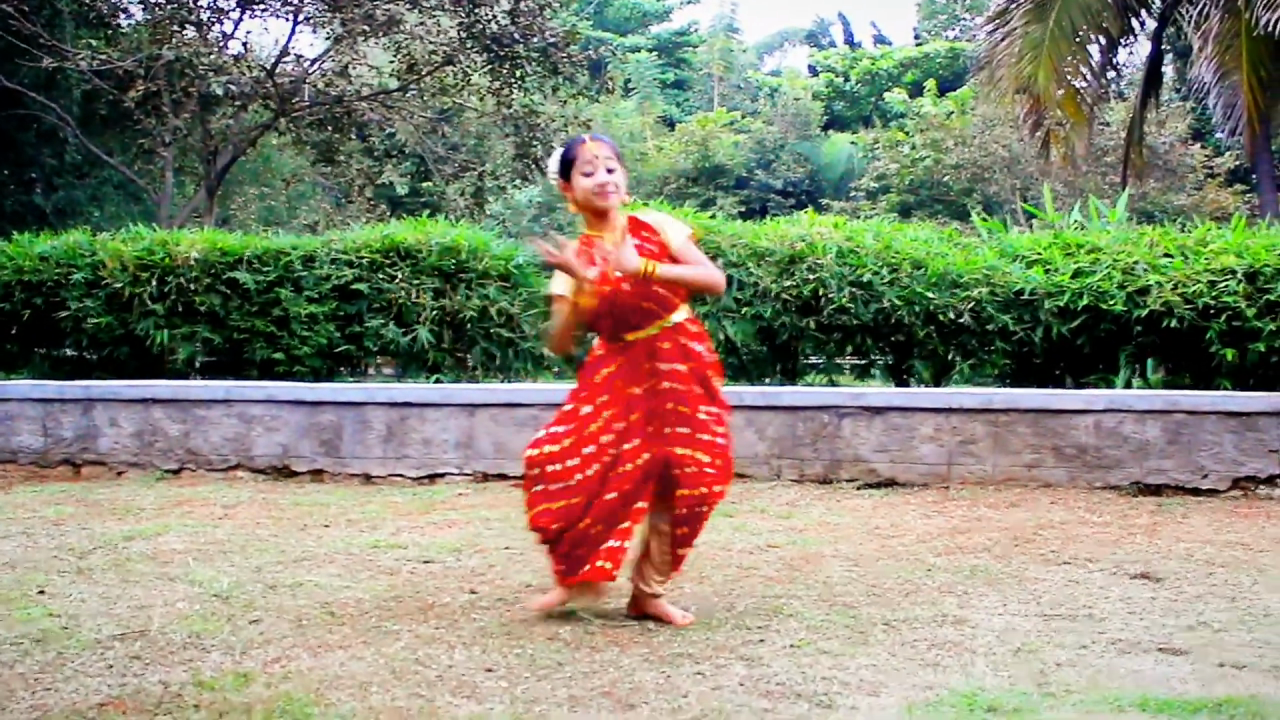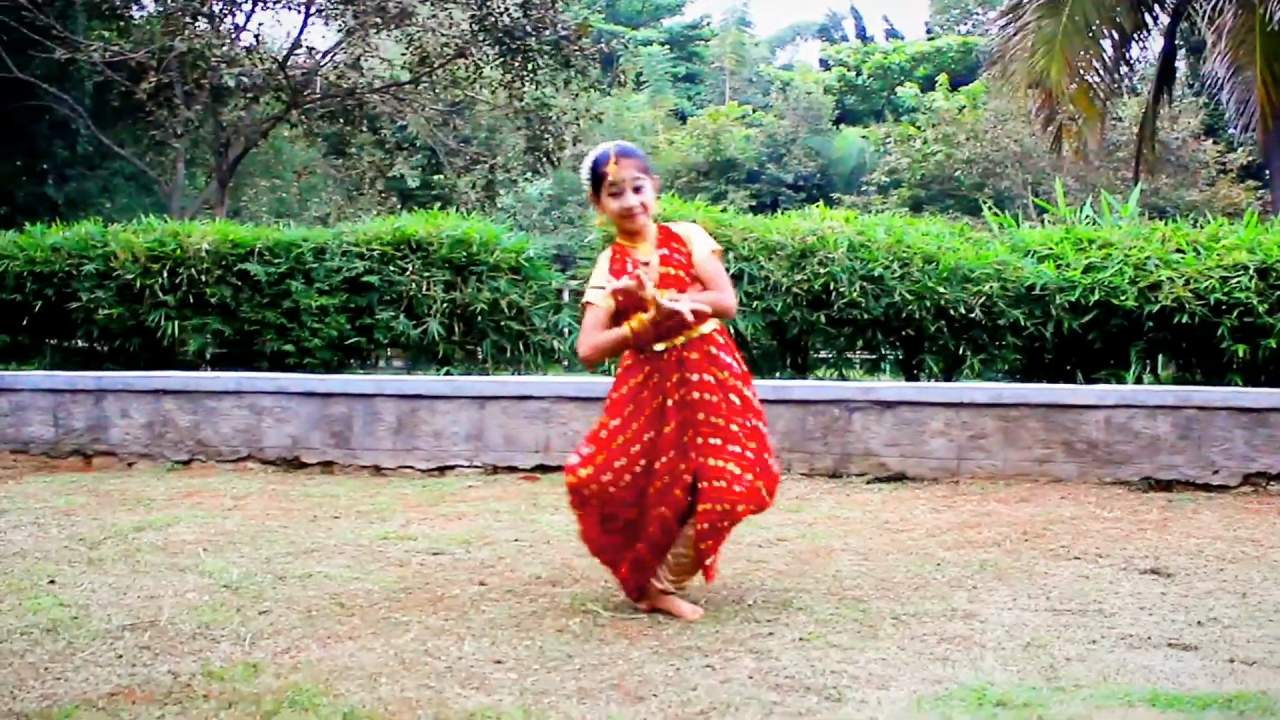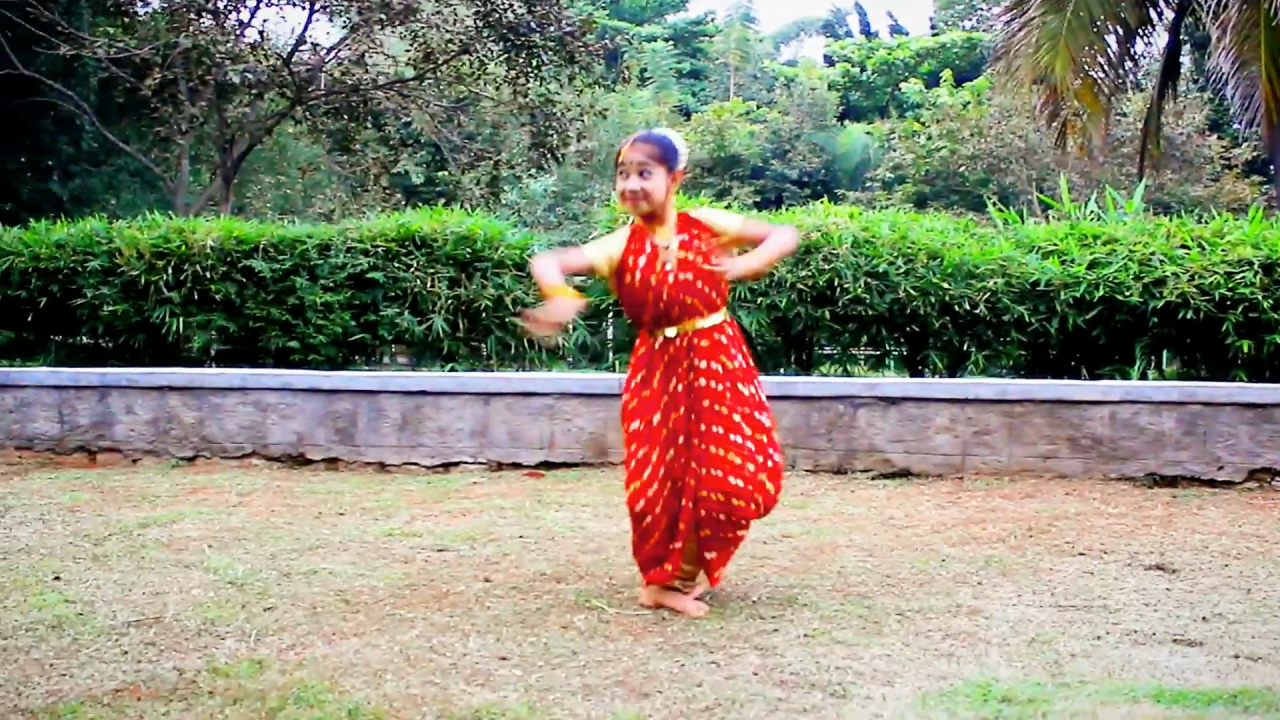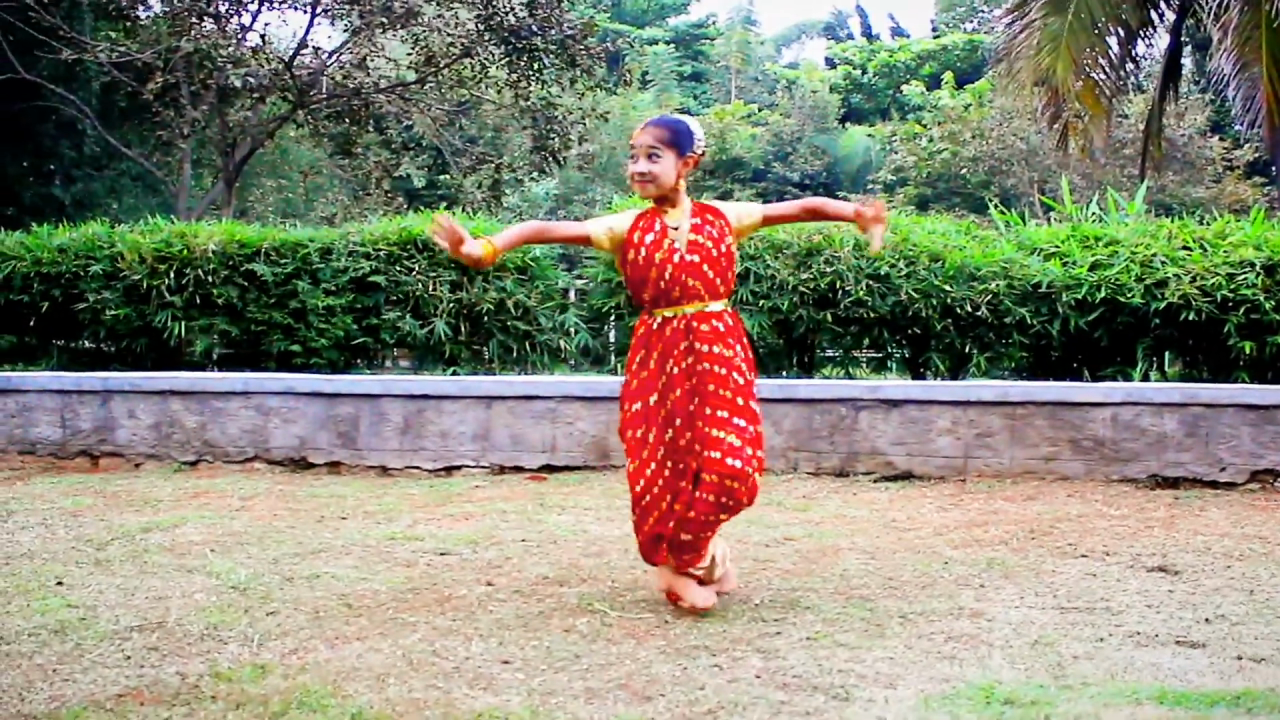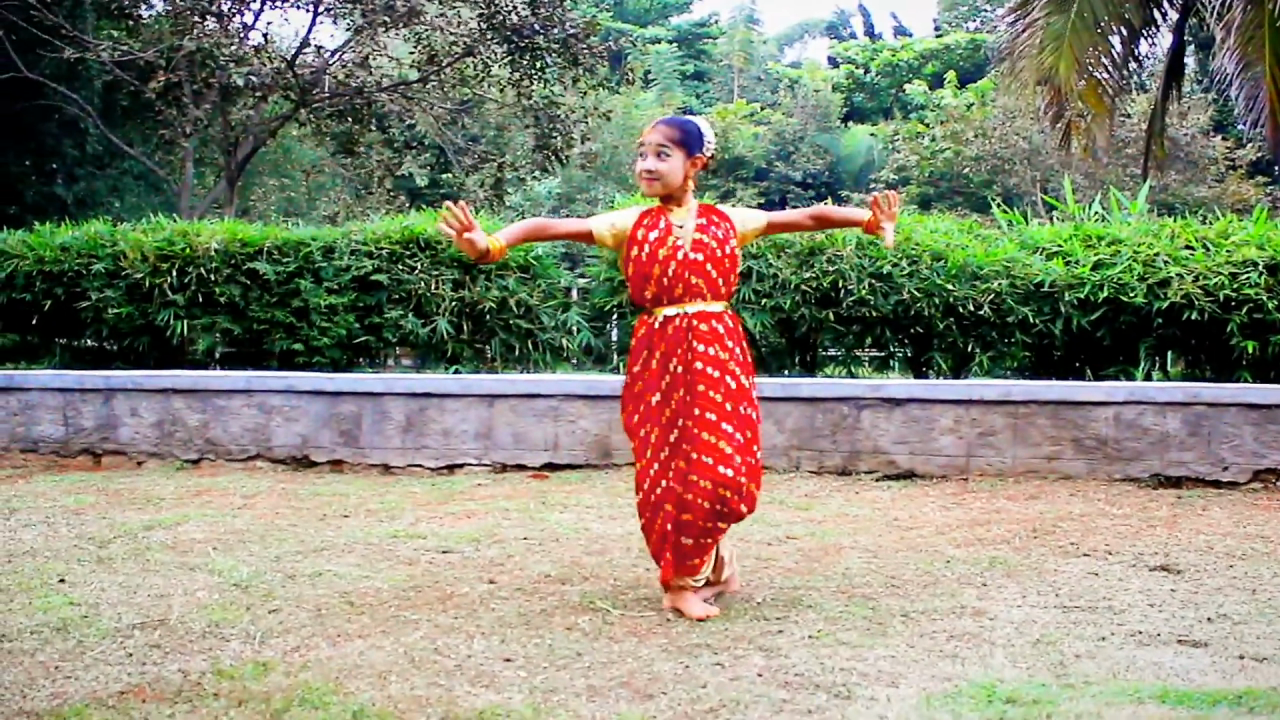
dt=0.2s
person 1, frame 1
left shoulder: (658, 226)
right shoulder: (573, 260)
left elbow: (714, 280)
right elbow: (559, 344)
left wrist: (642, 267)
right wrist: (581, 291)
left hip: (682, 364)
right hip: (620, 370)
left knee: (691, 478)
right knee: (557, 461)
left ankle: (648, 589)
right ankle: (579, 576)
person 1, frame 2
left shoulder: (686, 240)
right shoulder: (608, 271)
left elbow: (724, 302)
right elbow: (589, 353)
left wrist: (656, 294)
right wrist: (640, 321)
left hip: (710, 372)
right hip: (648, 380)
left knee: (726, 488)
right knee: (596, 477)
left ankle: (664, 584)
right ankle: (642, 573)
person 1, frame 3
left shoulder: (711, 226)
right shoulder: (620, 246)
left elbow: (785, 234)
right elbow: (548, 261)
left wrist: (749, 262)
right wrist: (560, 296)
left hip: (719, 362)
right hip: (659, 370)
left knee: (730, 479)
right knee: (659, 482)
left ankle: (675, 579)
right ankle: (669, 576)
person 1, frame 4
left shoulder: (723, 216)
right shoulder: (626, 227)
left elbow: (801, 209)
right elbow: (547, 231)
left wrist: (859, 215)
right wrist: (484, 249)
left hip: (716, 349)
right hip: (657, 355)
left knee: (723, 462)
right knee: (662, 467)
left ankle: (686, 567)
right ankle: (702, 561)
person 1, frame 5
left shoulder: (728, 221)
right shoulder: (630, 223)
left elbow: (806, 217)
right elbow: (552, 226)
left wrist: (868, 220)
right wrist: (492, 244)
left hip: (716, 351)
right hip: (656, 353)
left knee: (716, 469)
right knee: (668, 470)
left ankle: (682, 579)
right ankle: (710, 561)
